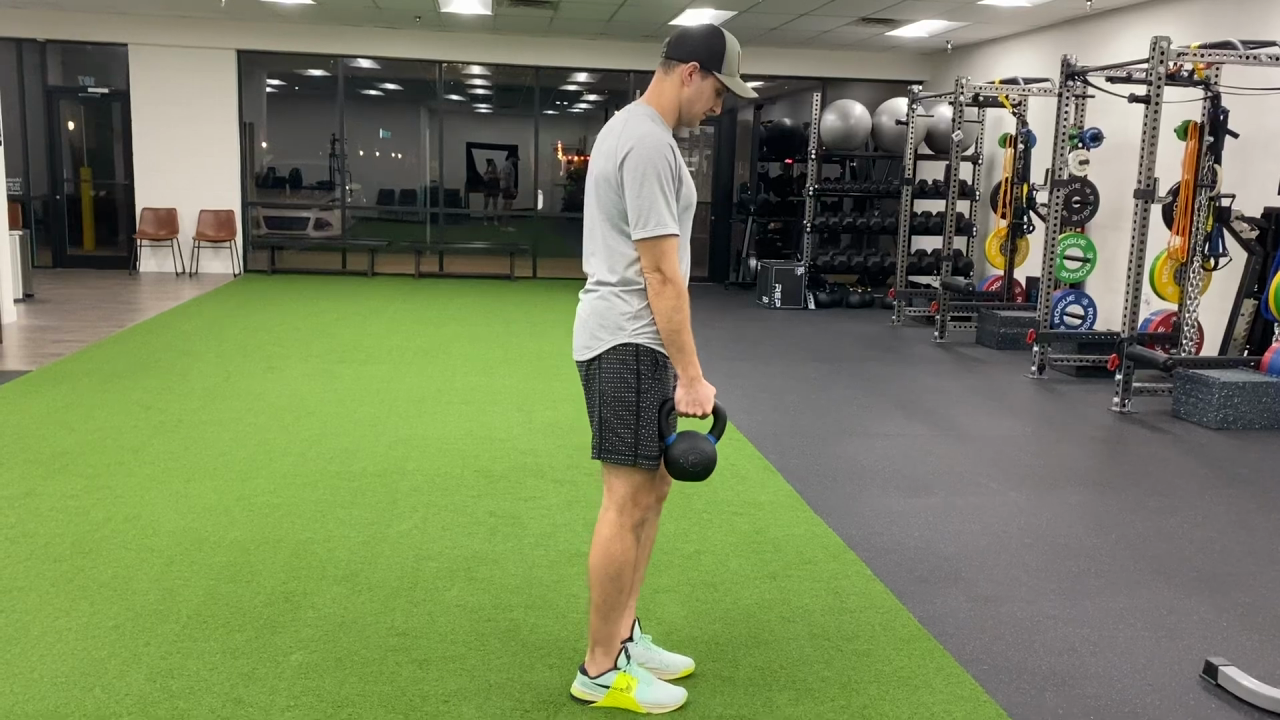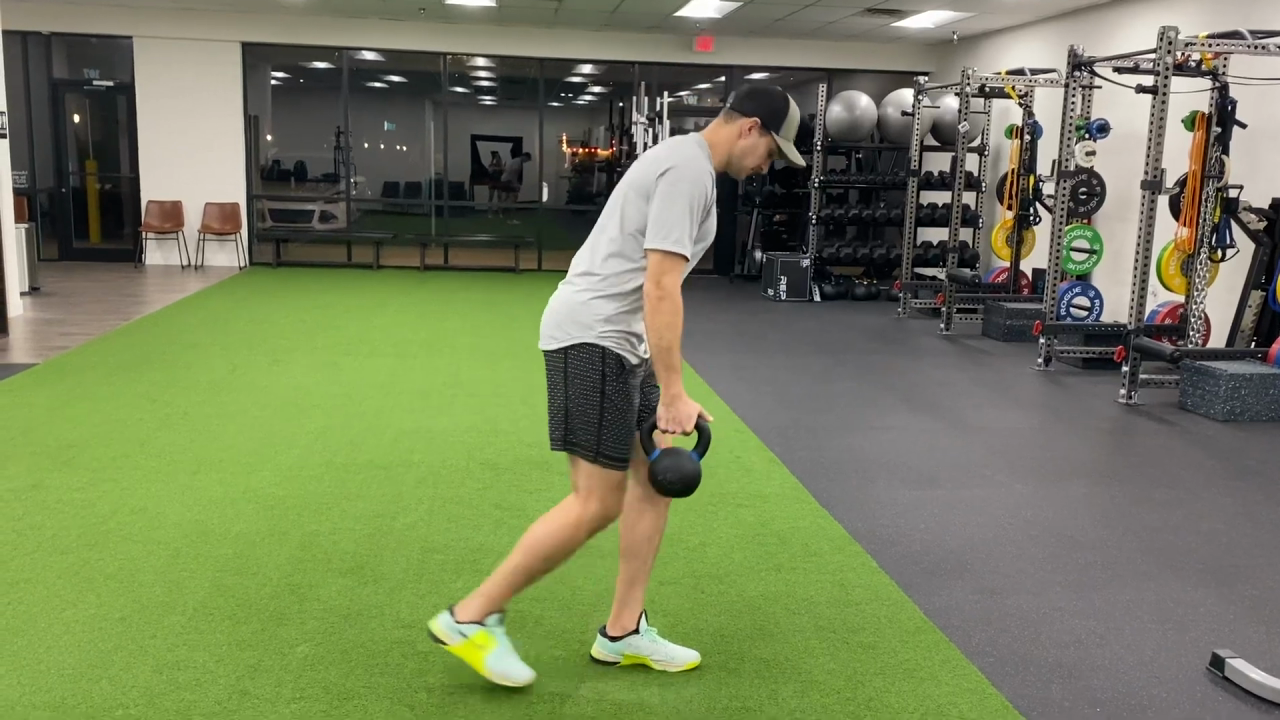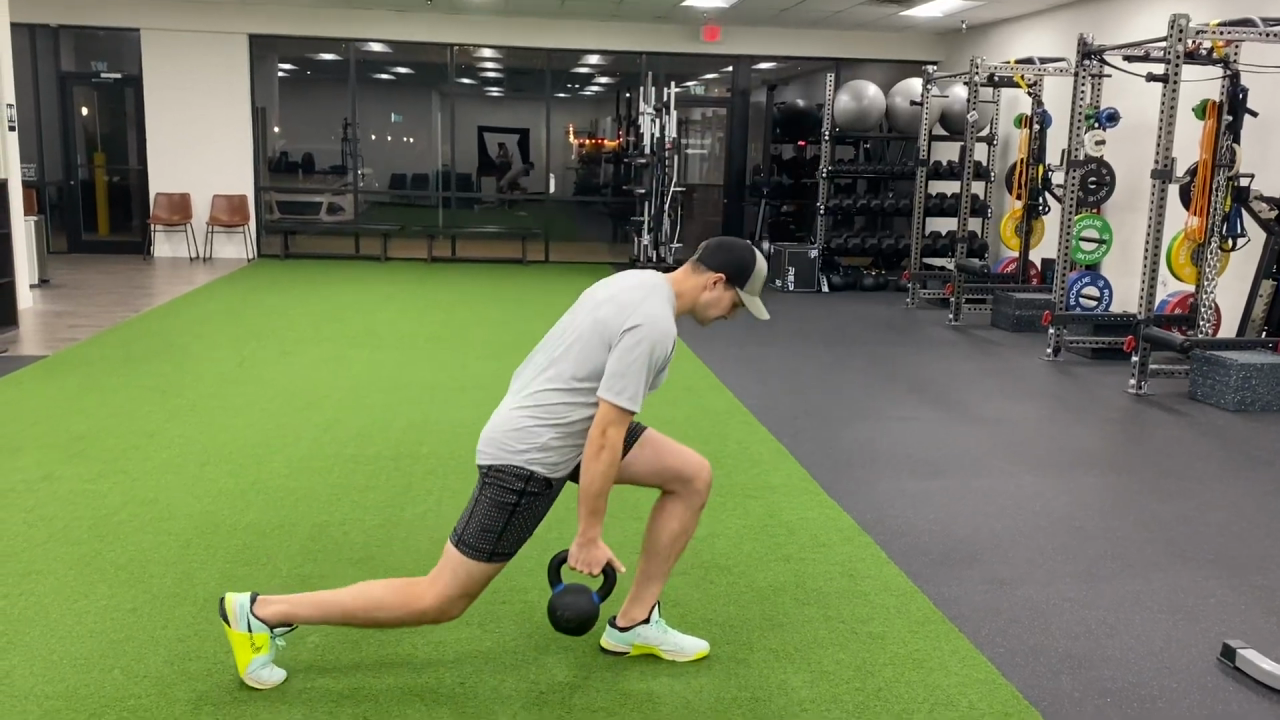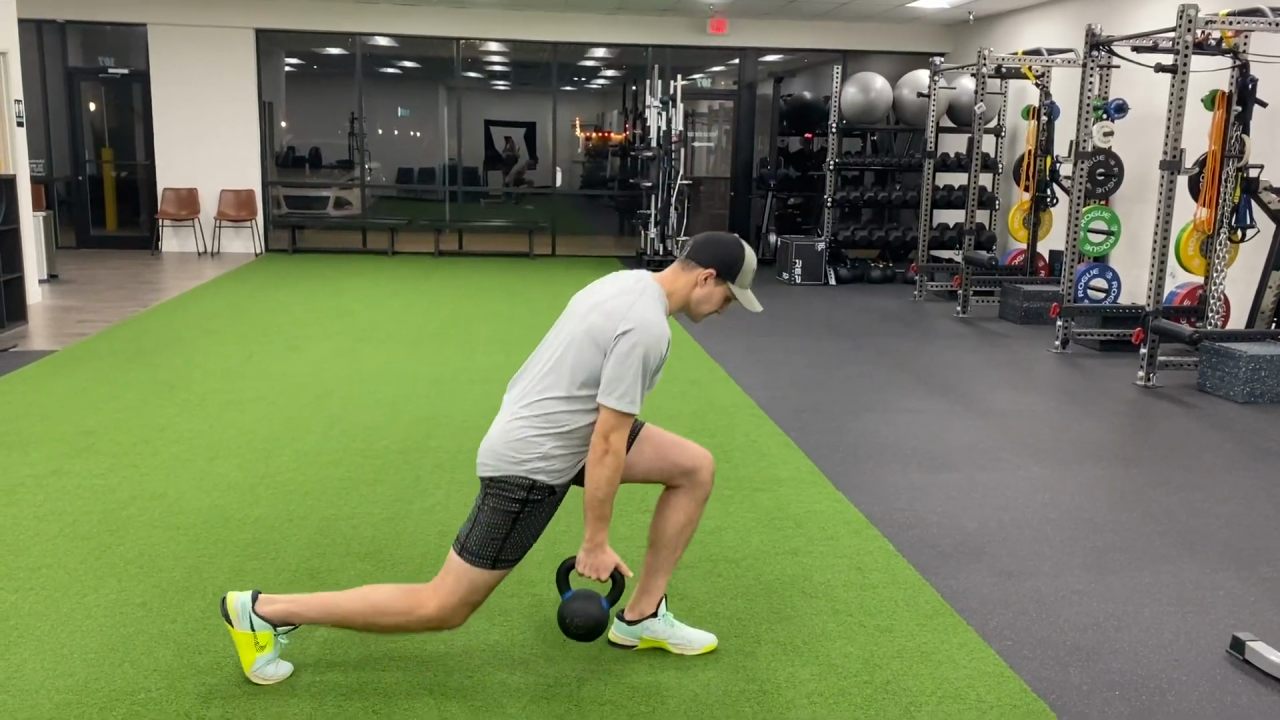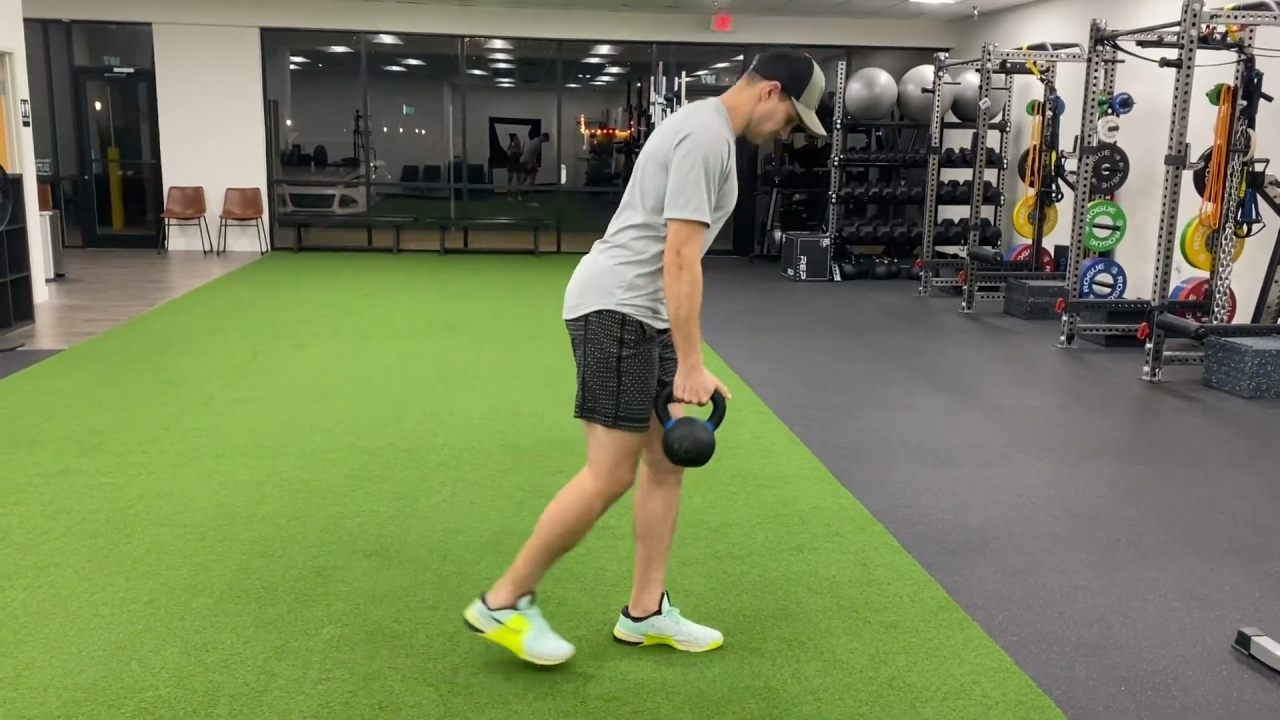
dt=0.5s
person 1, frame 1
left shoulder: (630, 128)
right shoulder: (649, 143)
right elbow: (662, 274)
right wrist: (691, 376)
left hip: (627, 336)
right hip: (629, 343)
left knee: (647, 495)
right knee: (628, 506)
left ankle: (623, 639)
person 1, frame 2
left shoulder: (683, 158)
right shoulder: (691, 169)
right elbow: (661, 288)
left wrist: (666, 384)
right wrist: (673, 395)
left hip: (615, 338)
right hip: (595, 337)
left knee: (658, 477)
right knee: (598, 503)
left ankle: (623, 632)
right ankle: (471, 618)
person 1, frame 3
left shoulder: (637, 281)
right shoulder: (653, 328)
right elbow: (606, 437)
right wrist: (590, 536)
left hip: (541, 428)
right hip: (532, 453)
left knee: (693, 477)
right knee: (442, 597)
left ankle: (634, 623)
right ankle: (260, 615)
person 1, frame 4
left shoulder: (626, 282)
right shoulder: (647, 329)
right elbow: (607, 445)
right wrist: (595, 543)
left hip: (542, 432)
right hip: (532, 461)
left knee: (695, 469)
right knee: (441, 608)
left ankle: (642, 616)
right ankle: (263, 613)
person 1, frame 5
left shoulder: (700, 126)
right shoulder: (707, 138)
right elbow: (681, 258)
right wrist: (691, 366)
left hip: (639, 311)
right hip: (617, 309)
left knee: (665, 461)
right knee: (611, 474)
left ankle: (645, 613)
right ankle: (502, 601)
